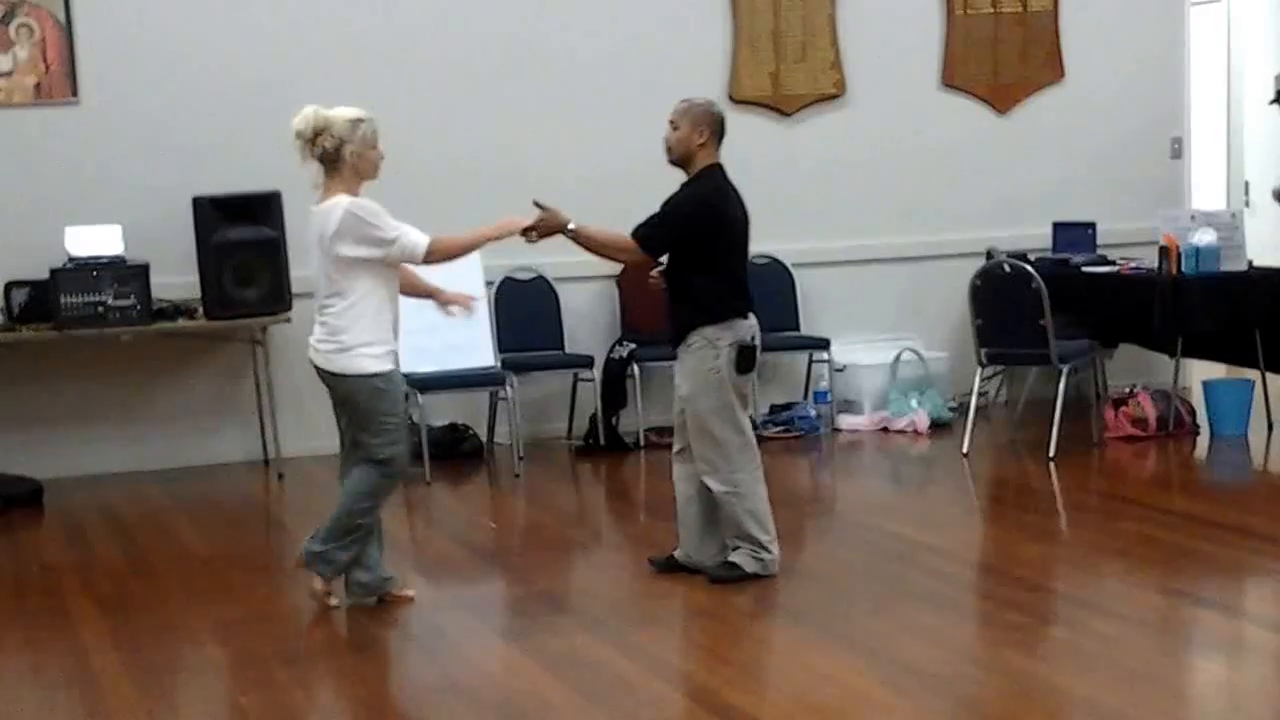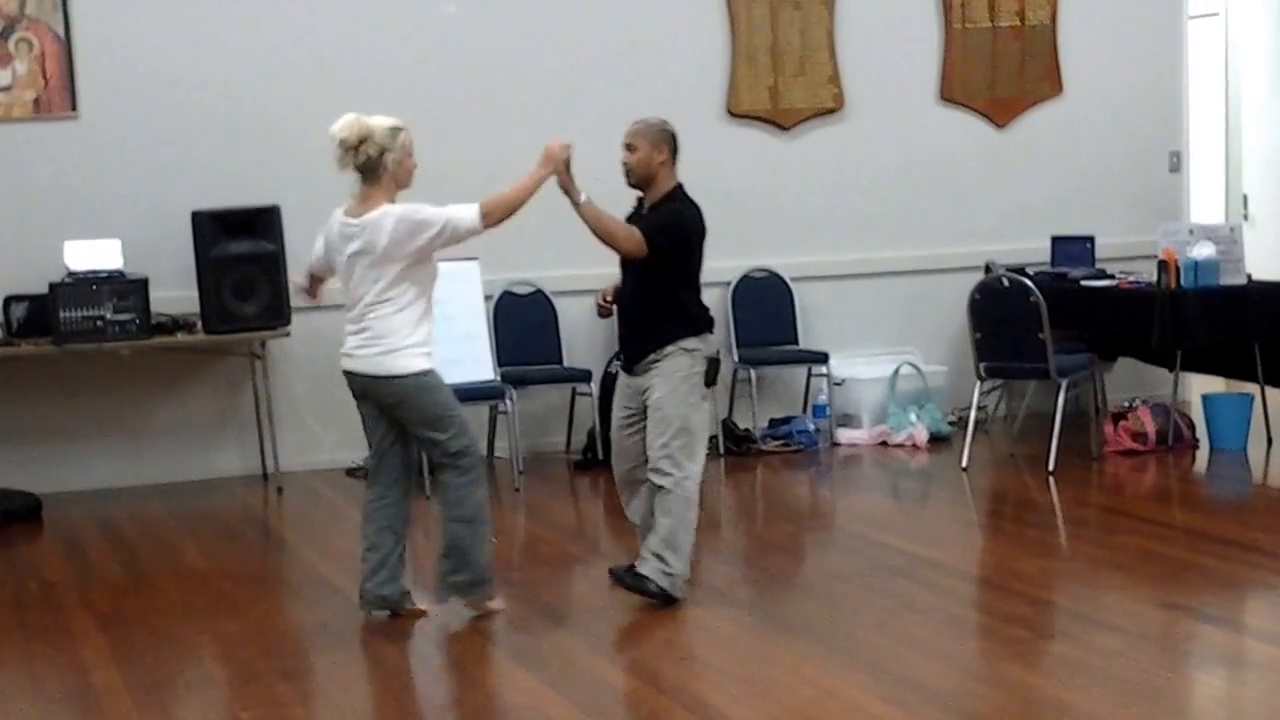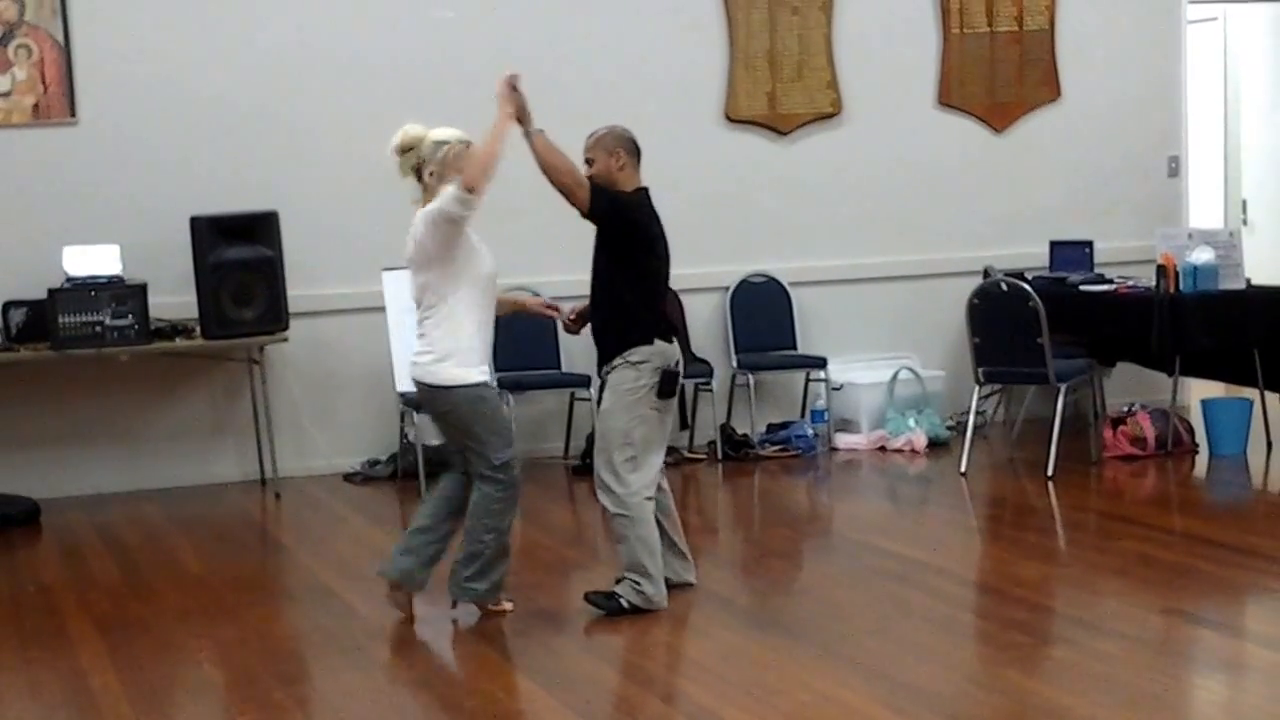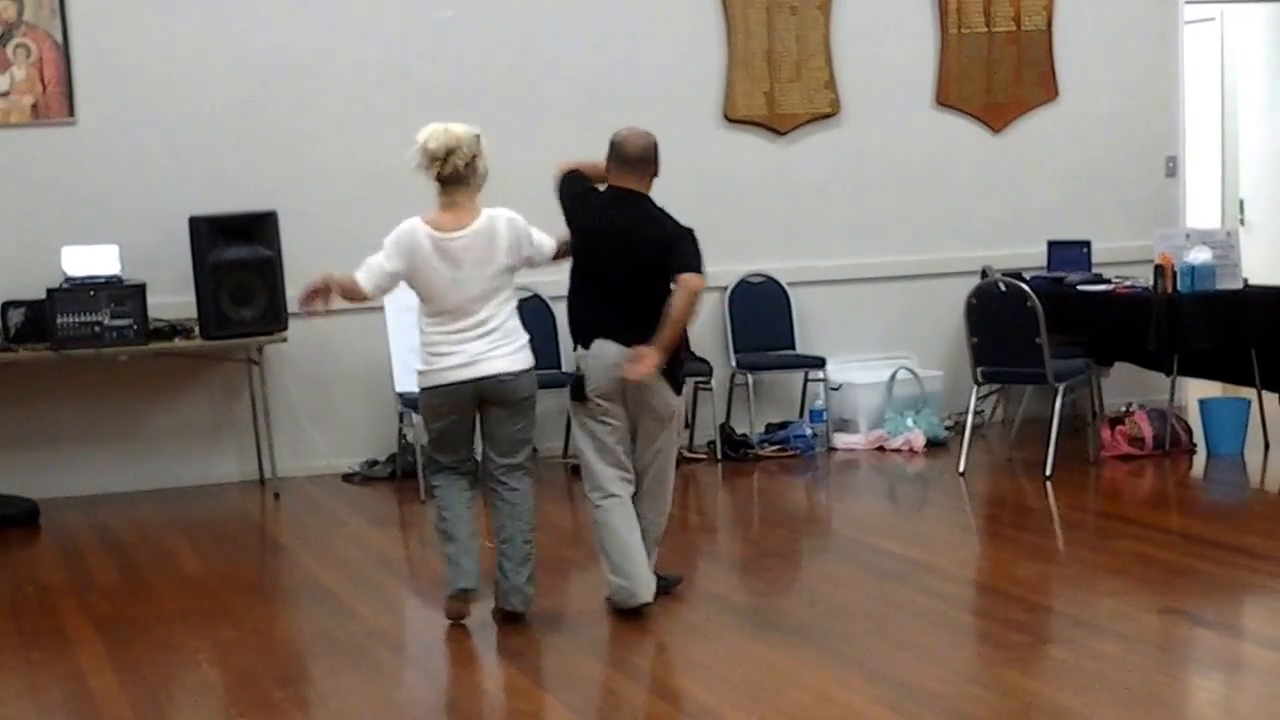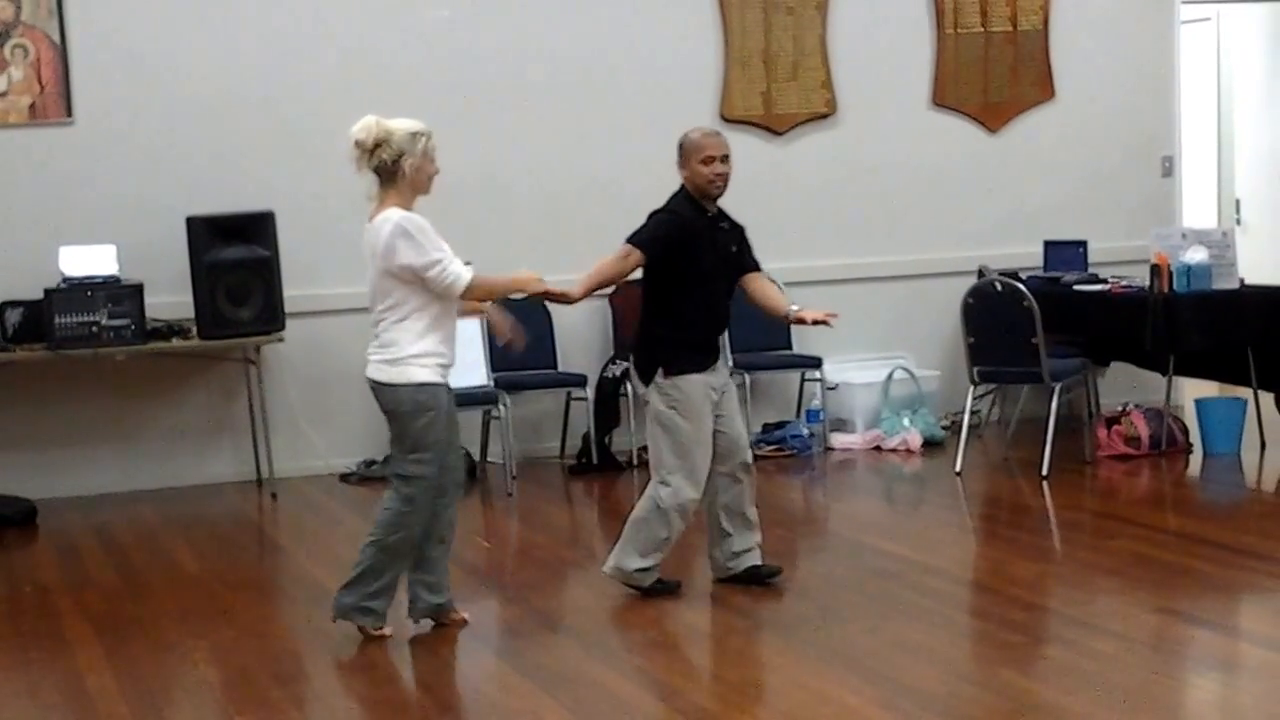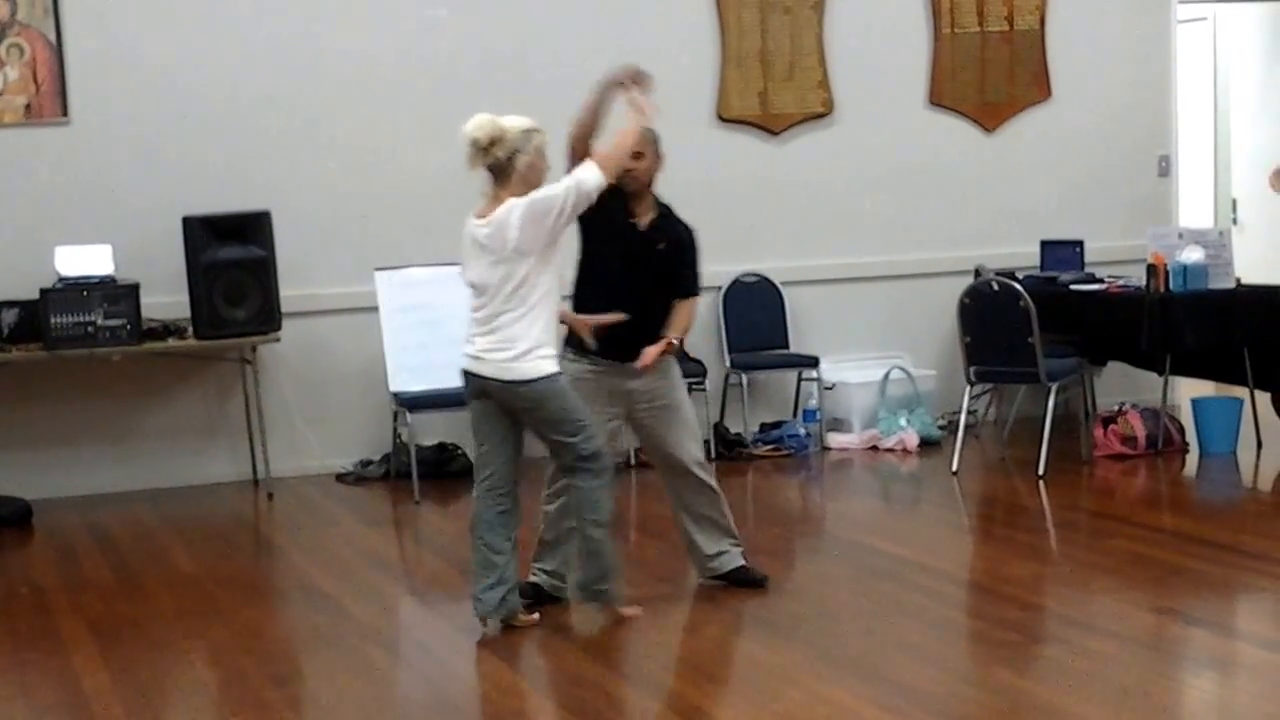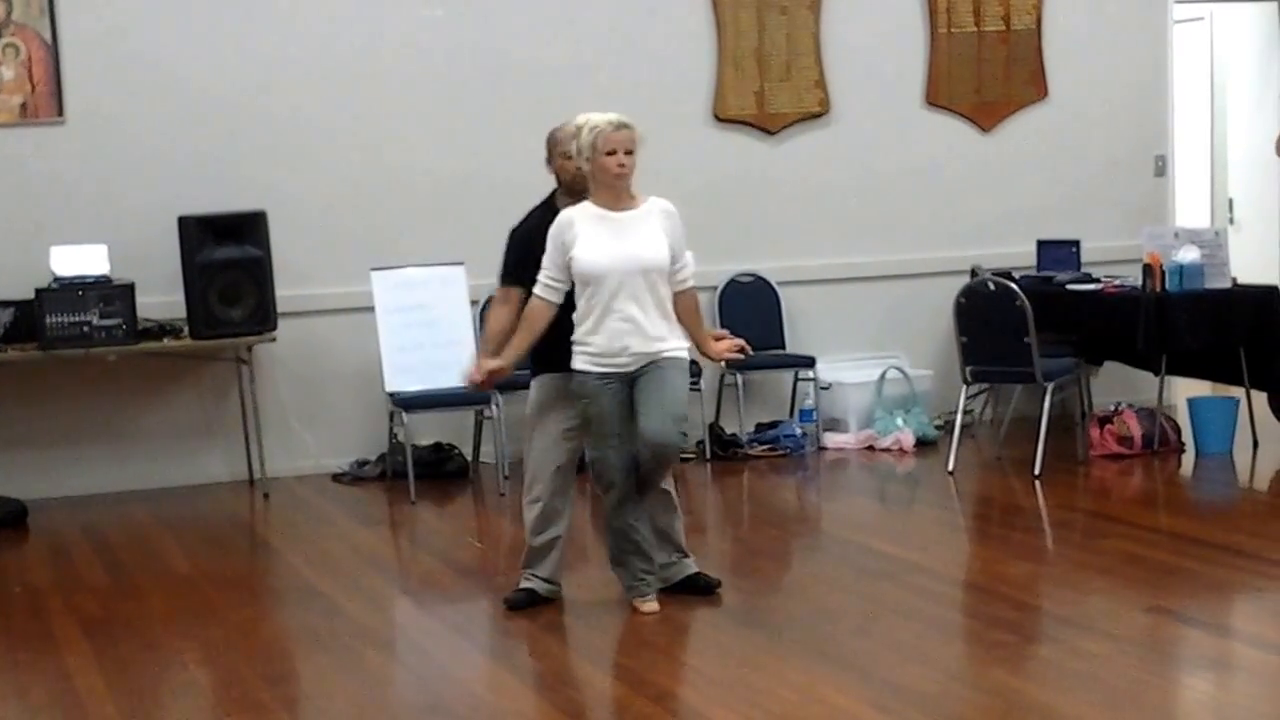
dt=0.7s
person 1, frame 1
left shoulder: (333, 210)
right shoulder: (354, 212)
left elbow: (391, 269)
right elbow: (429, 250)
left wrist: (438, 294)
right wrist: (497, 230)
left hip: (343, 357)
right hip: (359, 361)
left knee: (368, 460)
right knee: (384, 461)
left ankle: (365, 577)
right ankle: (323, 556)
person 1, frame 2
left shoulder: (340, 222)
right shoulder: (411, 222)
left elbow: (314, 273)
right elbow: (489, 213)
left wrist: (315, 286)
right wrist: (543, 170)
left hip: (362, 366)
right hip: (405, 368)
left knee: (389, 474)
right knee: (461, 461)
left ankle: (384, 588)
right ankle: (465, 579)
person 1, frame 3
left shoulder: (443, 230)
right shoulder: (437, 222)
right elbow: (471, 183)
left wrist: (518, 302)
right wrist: (505, 114)
left hip: (446, 375)
right hip: (456, 379)
left knee: (469, 474)
right knee: (497, 474)
left ankle: (408, 568)
right ankle: (476, 586)
person 1, frame 4
left shoulder: (412, 236)
right shoulder: (504, 224)
left elbow: (362, 288)
right elbow: (553, 251)
left wrist: (324, 285)
left hip: (445, 377)
right hip: (510, 369)
left knee: (449, 472)
right knee: (510, 475)
left ankle: (462, 578)
right ankle: (514, 593)
person 1, frame 5
left shoulder: (386, 224)
right shoulder: (404, 226)
right elbow: (463, 286)
left wrist: (486, 312)
right wrist: (521, 282)
left hip: (411, 374)
right hip: (411, 378)
left knee: (444, 481)
right knee: (415, 488)
left ankle: (431, 598)
right ankle: (360, 602)
person 1, frame 6
left shoulder: (478, 225)
right shoulder: (534, 213)
right elbow: (604, 165)
left wrist: (567, 317)
right wrist: (639, 114)
left hip: (482, 369)
right hip: (526, 373)
left knee: (494, 483)
right knee: (588, 460)
left ankle: (496, 600)
right ankle: (599, 582)
person 1, frame 7
left shoulder: (663, 214)
right shoulder: (570, 223)
left elbow: (682, 288)
right elbow: (546, 298)
left wrist: (706, 344)
right wrist: (507, 357)
left hip: (661, 355)
right hip: (597, 366)
left knee: (660, 439)
right knee: (616, 476)
right ankle: (638, 582)
person 2, frame 1
left shoulder: (700, 198)
right shoulder: (714, 192)
left elbow: (631, 248)
left wrist: (566, 226)
right wrist: (671, 272)
left hip: (715, 339)
right hip: (710, 336)
left knee: (722, 451)
right knee: (691, 450)
left ankle: (756, 551)
right ankle: (700, 549)
person 2, frame 2
left shoulder: (681, 214)
right shoulder: (640, 212)
left elbow: (627, 244)
left wrist: (573, 193)
right wrist: (615, 293)
left hip: (676, 355)
right hip: (635, 358)
left knee: (670, 465)
right knee: (630, 466)
left ankle: (663, 573)
right ankle: (661, 558)
person 2, frame 3
left shoulder: (631, 213)
right shoulder: (625, 217)
left elbow: (567, 183)
left wrist: (527, 124)
right wrist: (590, 310)
left hip: (640, 362)
right hip: (641, 359)
left knee: (621, 478)
right knee: (642, 474)
left ankle: (643, 589)
right ankle: (672, 566)
person 2, frame 4
left shoulder: (585, 204)
right shoulder: (669, 231)
left elbow: (569, 173)
right elbow: (689, 288)
left wrist: (605, 170)
right wrist: (659, 351)
left hip: (598, 362)
right hip: (648, 367)
left knee: (608, 483)
right knee: (652, 479)
left ankle: (630, 587)
right ankle: (640, 578)
person 2, frame 5
left shoulder: (728, 228)
right shoulder: (674, 220)
left elbow: (752, 280)
right elbow: (628, 257)
left wrist: (793, 312)
right wrist: (579, 291)
left hip: (710, 363)
right hip: (672, 368)
left knee: (733, 462)
right knee: (682, 478)
left ankle: (737, 558)
right ankle: (634, 564)
person 2, frame 6
left shoulder: (677, 233)
right shoulder: (596, 207)
left elbow: (685, 302)
right elbow: (577, 151)
left wrist: (666, 343)
right wrist: (604, 93)
left hip: (652, 368)
right hip: (590, 365)
left knee: (689, 465)
right knee: (571, 473)
left ankle: (723, 559)
right ankle: (549, 576)
person 2, frame 7
right shoulder: (534, 229)
right elbow: (509, 300)
right wrist: (488, 356)
right hip: (558, 374)
right knee: (546, 481)
left ankle: (674, 567)
right ankle: (540, 578)
